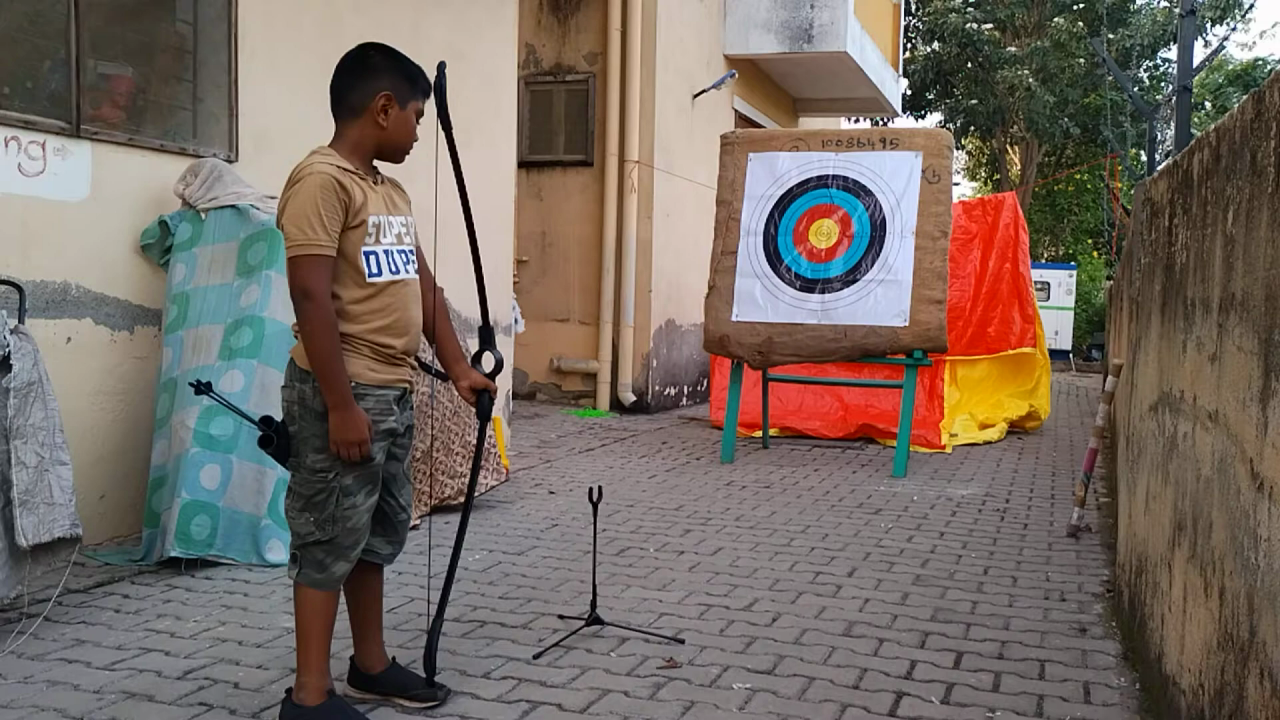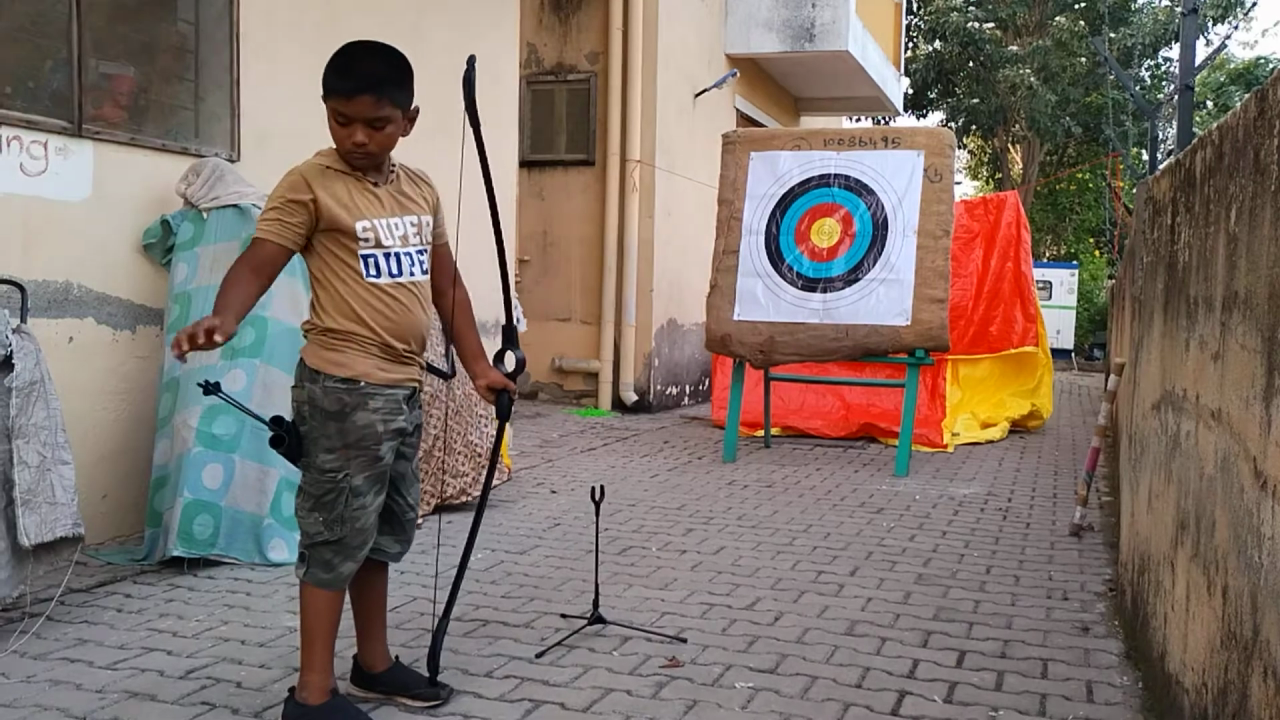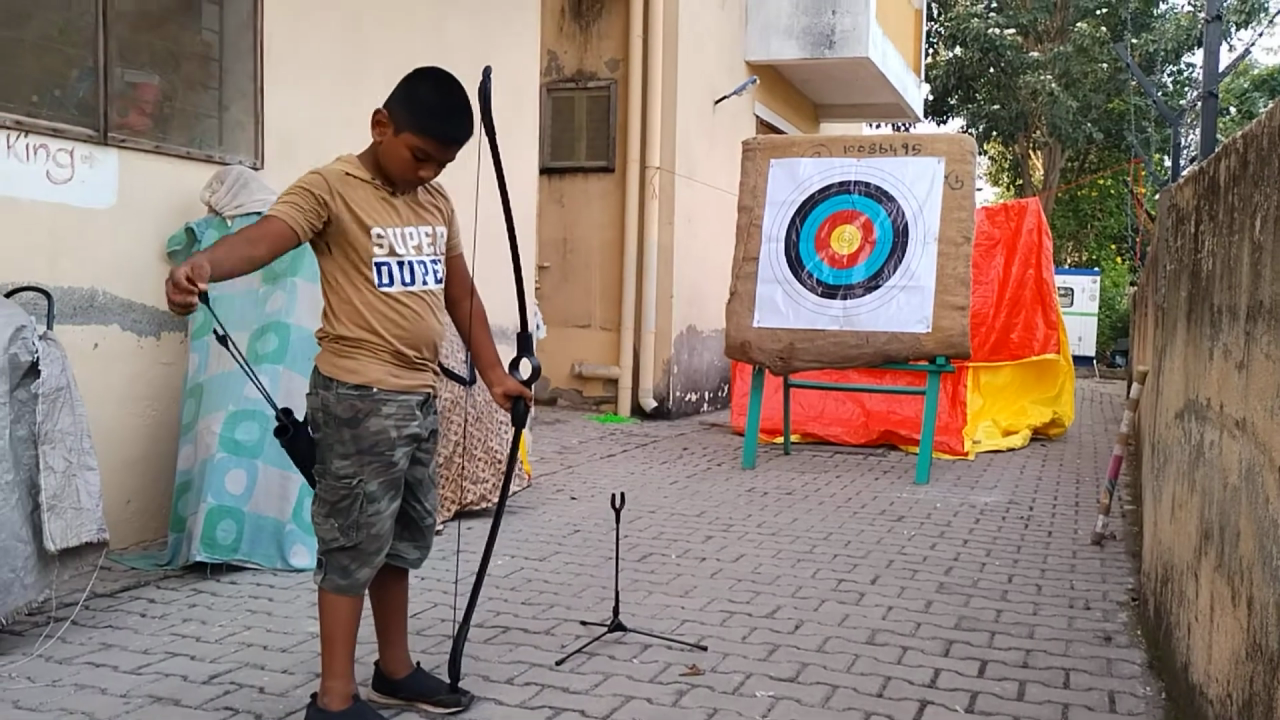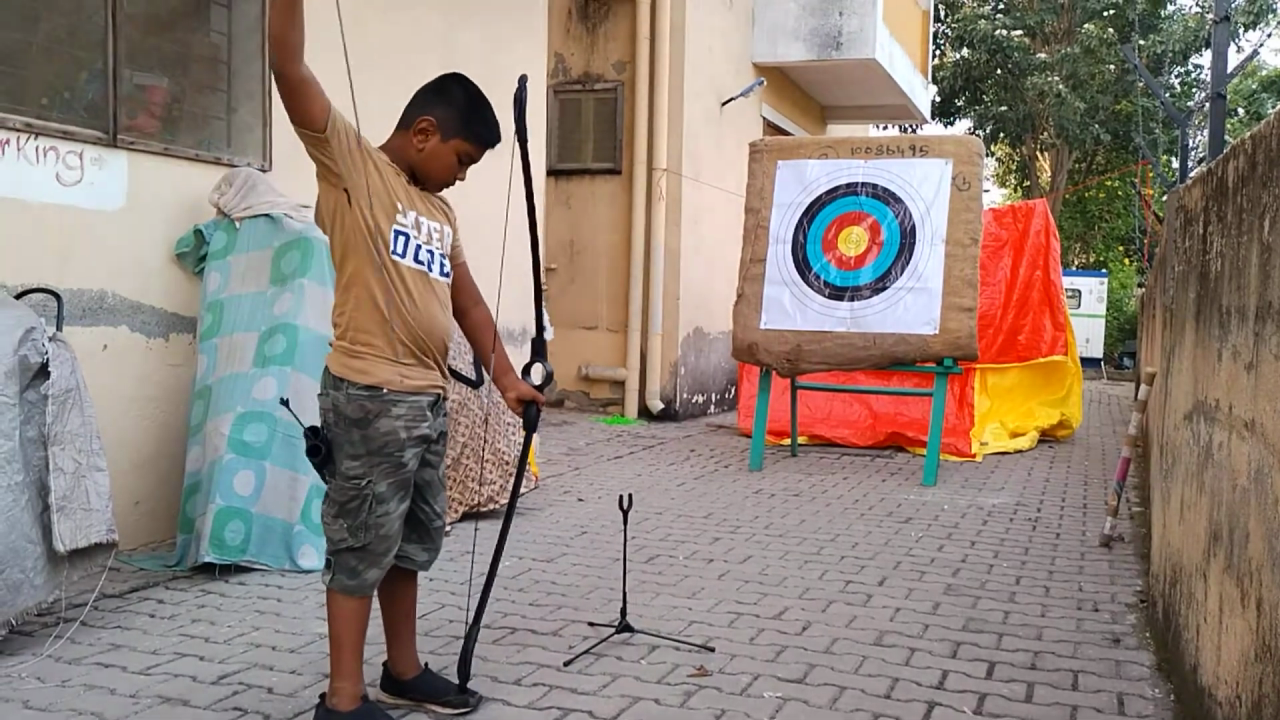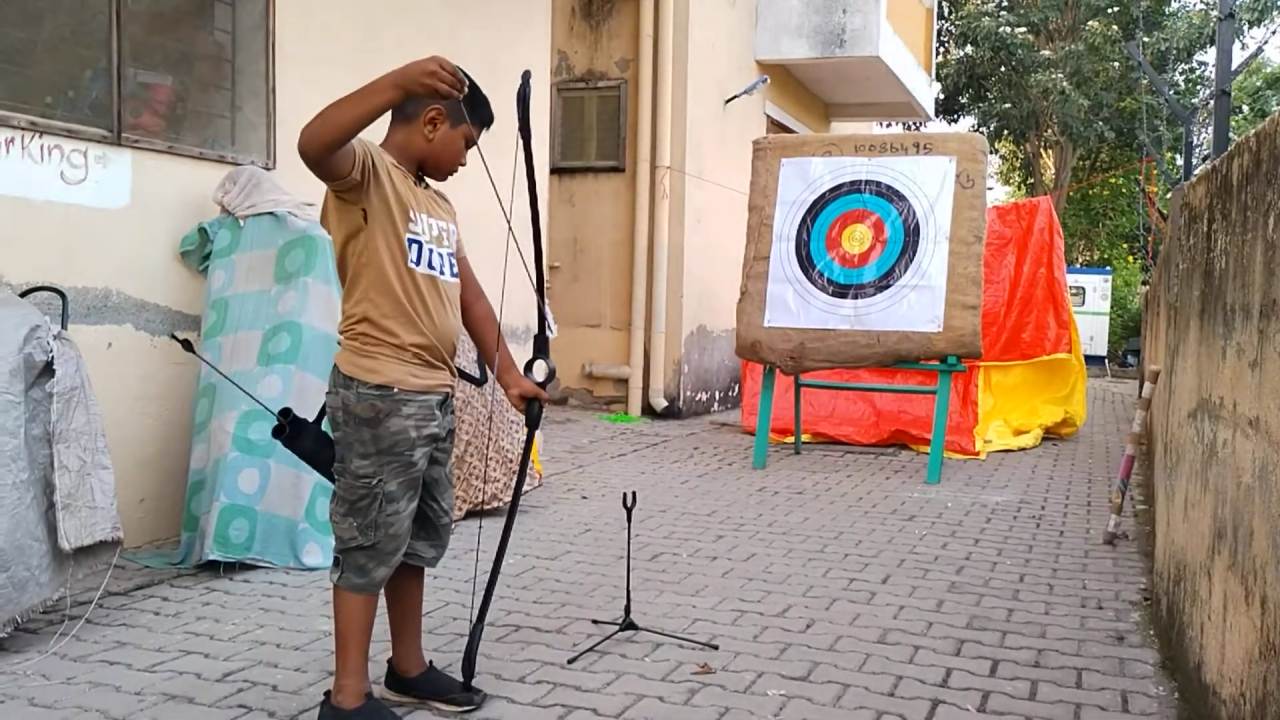
dt=1s
person 1, frame 1
left shoulder: (391, 190)
right shoulder: (321, 180)
left elbow: (422, 286)
right elbow: (311, 297)
left wrist: (459, 370)
right wrist: (341, 406)
left hip: (393, 394)
right hip: (342, 395)
left knee: (379, 534)
right knee: (331, 539)
left ankle: (371, 663)
person 1, frame 2
left shoulder: (421, 189)
right shoulder: (309, 185)
left elbow: (447, 286)
right elbow: (256, 266)
left wrist: (479, 367)
right wrist: (218, 321)
left hip: (402, 389)
right hip: (342, 390)
left knee: (383, 533)
right knee: (336, 536)
left ankle: (374, 662)
person 1, frame 3
left shoulder: (437, 203)
right shoulder: (330, 188)
left elbow: (461, 294)
right elbow: (261, 237)
left wrist: (494, 375)
right wrist: (201, 267)
left hip: (419, 396)
right hip: (357, 397)
left knee: (402, 540)
right knee: (354, 543)
person 1, frame 4
left shoulder: (438, 209)
right shoulder: (350, 162)
left elbow: (466, 297)
right elbow: (288, 69)
left wrist: (505, 377)
left hip: (427, 397)
right hip: (369, 396)
left knee: (410, 543)
right knee: (362, 544)
person 1, frame 5
left shoulder: (439, 204)
right shoulder: (366, 173)
left elbow: (470, 295)
right elbow: (313, 144)
left wrist: (509, 375)
right wrist: (399, 80)
left hip: (434, 396)
right hip: (378, 396)
left knee: (419, 541)
right knee: (371, 543)
